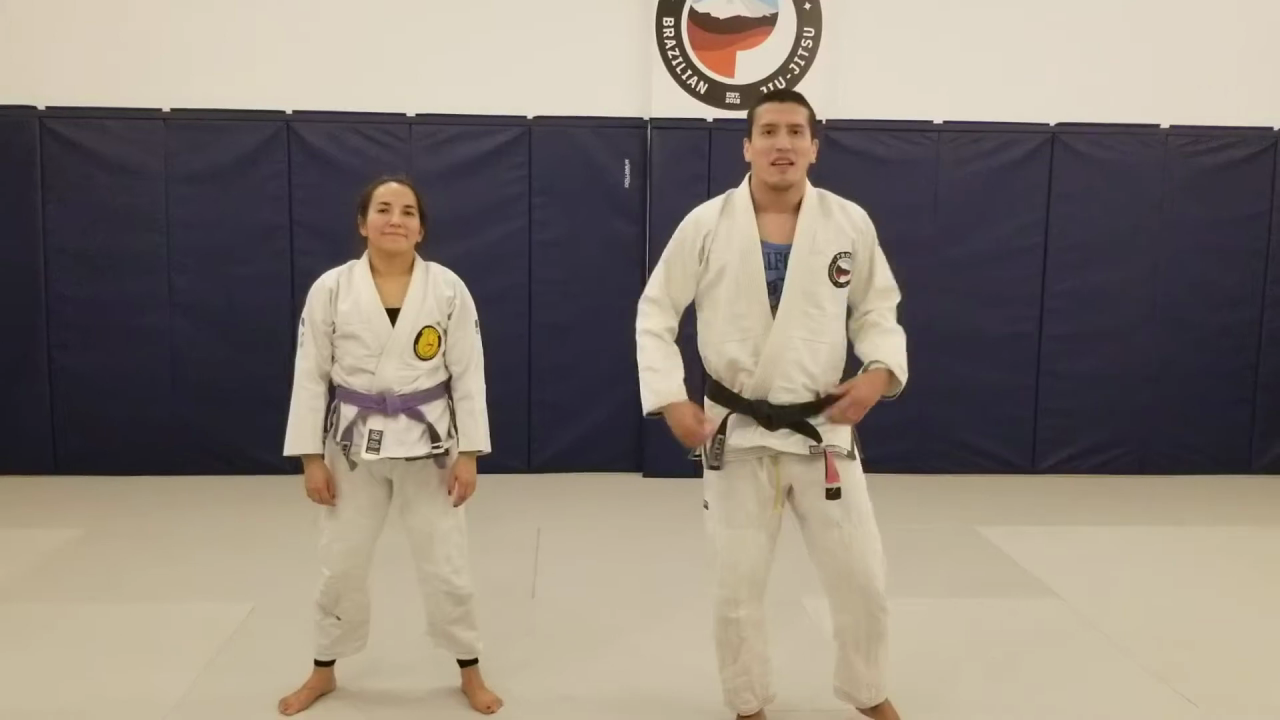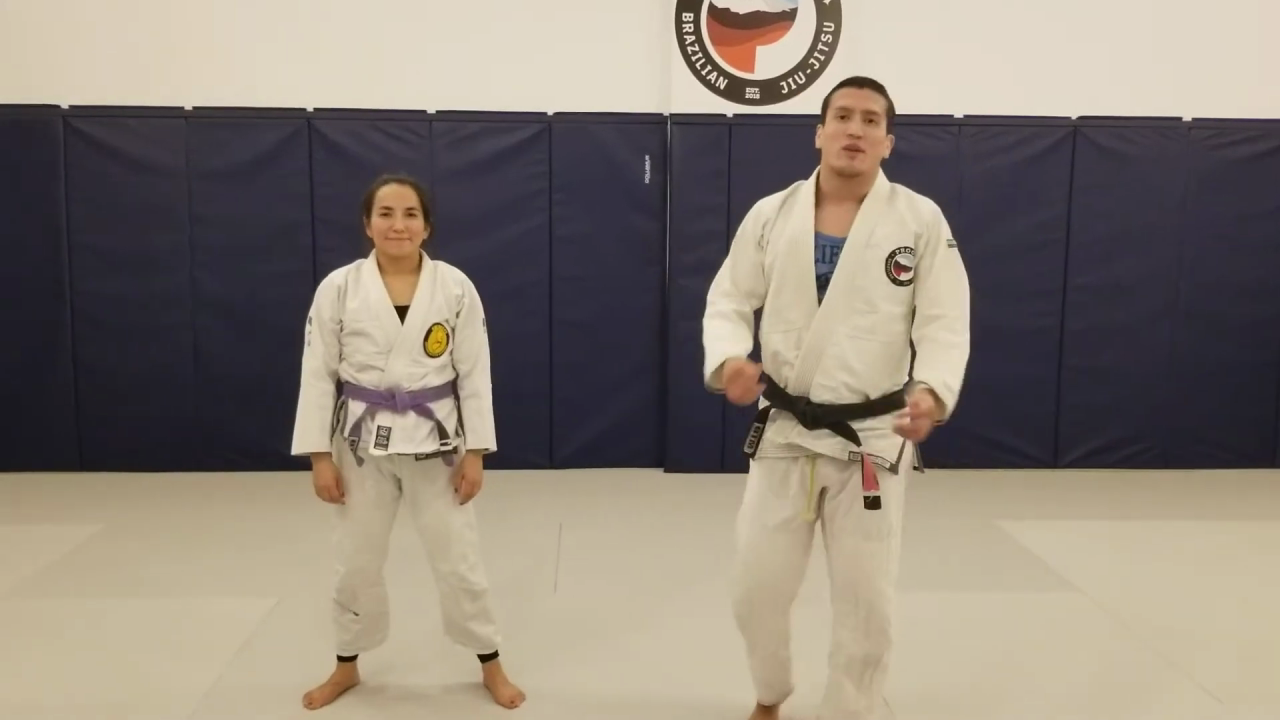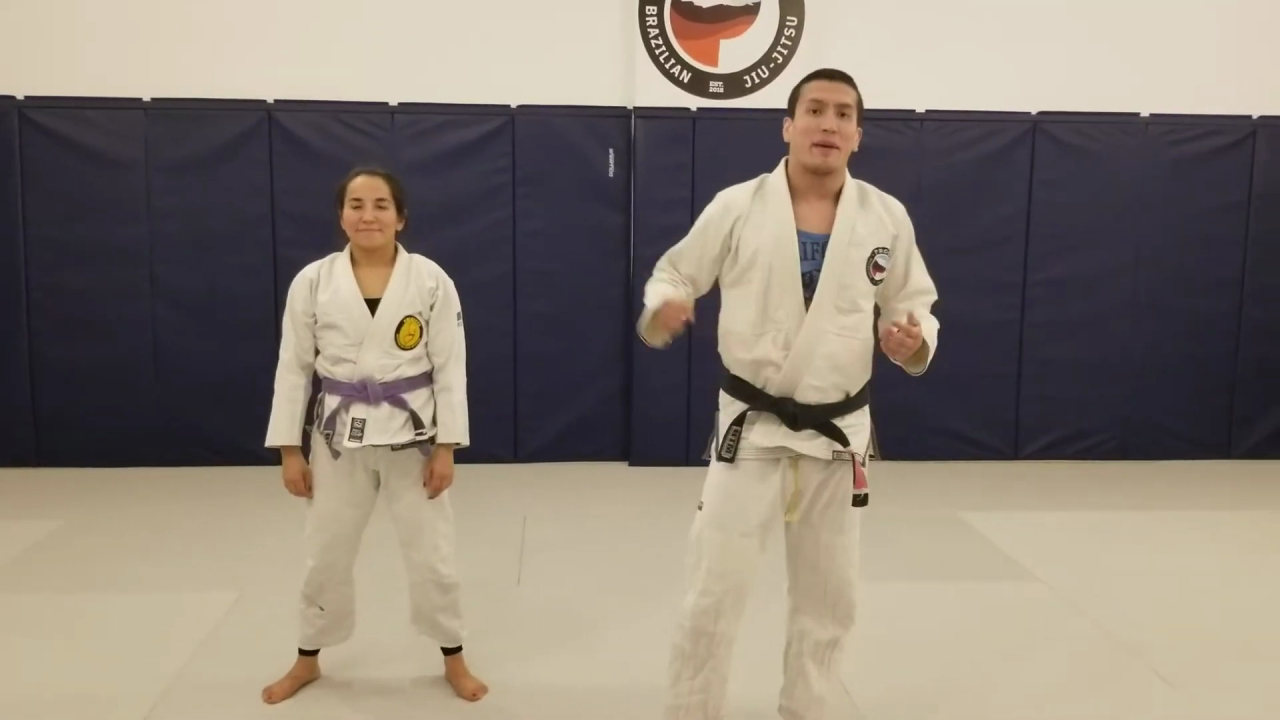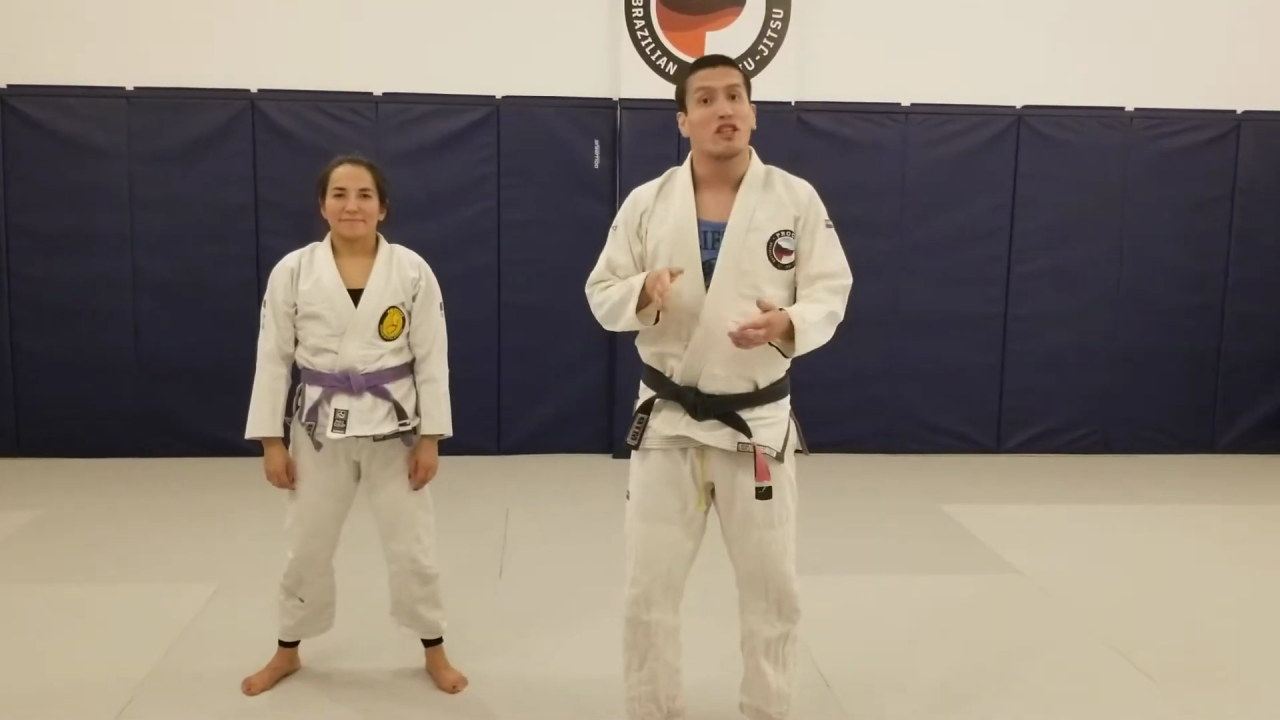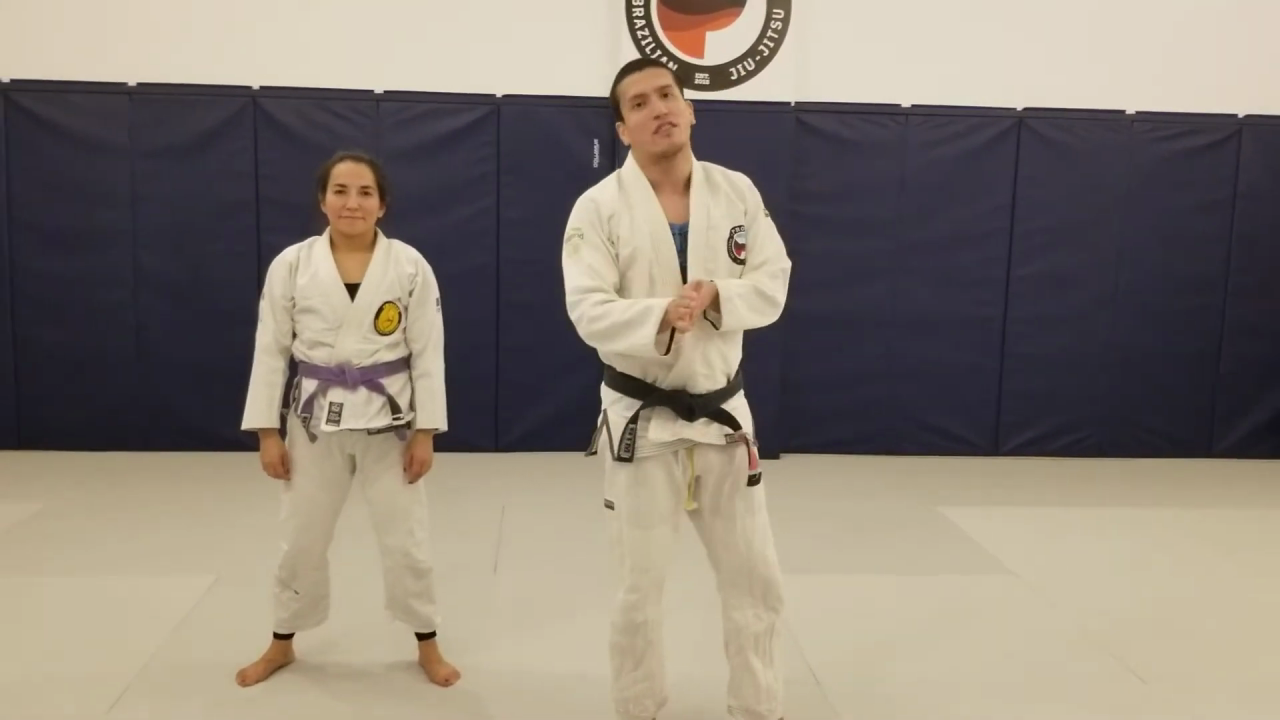
dt=1s
person 1, frame 1
left shoulder: (850, 222)
right shoulder: (705, 224)
left elbow: (879, 310)
right elbow: (656, 314)
left wrist: (882, 370)
right wrist: (670, 399)
left hip: (824, 430)
right hip: (735, 432)
left knee: (861, 580)
right knee: (737, 587)
person 1, frame 2
left shoulder: (920, 219)
right shoulder: (770, 214)
left elbow: (945, 321)
right elbow: (725, 304)
left wrist: (930, 393)
right wrist: (725, 361)
left hip: (873, 436)
right hip: (784, 430)
left knee: (865, 603)
right knee: (756, 588)
person 1, frame 3
left shoulder: (887, 216)
right shoulder: (736, 207)
left elbow: (910, 302)
right elbow: (679, 278)
left wrist: (917, 341)
right wrist: (660, 307)
left hip: (839, 433)
right hip: (753, 428)
left knee: (828, 595)
right knee: (713, 593)
person 1, frame 4
left shoulder: (796, 198)
right shoulder: (646, 202)
left elbow: (830, 295)
right elbow: (601, 296)
left wrist: (787, 324)
right wrist: (643, 294)
left hip: (757, 422)
right hip: (668, 421)
left knee: (771, 587)
right knee: (650, 586)
person 1, frame 5
left shoulder: (736, 191)
right shoulder: (598, 207)
left elbow: (772, 286)
right elbow: (590, 310)
left wrist: (714, 296)
right wrist: (664, 316)
left hip: (724, 413)
right hip: (642, 418)
left knee: (754, 579)
right knee: (640, 586)
person 2, frame 1
left shoulder: (448, 288)
right shoulder: (331, 289)
left elbow: (468, 375)
right elbow: (310, 375)
left wrist: (469, 453)
right wrist: (311, 457)
left hip: (427, 443)
right hip: (354, 444)
left knee: (445, 564)
right knee: (341, 563)
left ankle: (469, 671)
right ankle: (323, 671)
person 2, frame 2
left shoulder: (454, 286)
right shoulder: (338, 288)
left elbow: (474, 373)
right elbow: (318, 374)
left wrist: (474, 452)
right wrist: (319, 456)
left hip: (435, 441)
right hip: (363, 442)
left knee: (458, 558)
right knee: (356, 561)
left ankle: (490, 664)
right ankle: (346, 666)
person 2, frame 3
left shoulder: (430, 279)
right shoulder: (312, 281)
left elbow: (450, 367)
right elbow: (293, 367)
left wrist: (446, 447)
right wrist: (290, 449)
left hip: (411, 434)
right hip: (339, 436)
left knee: (431, 552)
right knee: (325, 553)
left ankle: (453, 658)
right ankle: (307, 659)
person 2, frame 4
left shoulder: (412, 270)
right shoulder: (292, 271)
left elbow: (431, 358)
right elbow: (273, 358)
left wrist: (430, 438)
right wrist: (271, 441)
left hip: (394, 426)
right hip: (320, 427)
left knee: (412, 544)
right knee: (306, 545)
left ankle: (434, 650)
right ankle: (287, 651)
person 2, frame 5
left shoulder: (410, 266)
right shoulder: (291, 264)
left elbow: (428, 353)
right elbow: (270, 351)
left wrist: (426, 432)
right wrist: (267, 432)
left hip: (389, 420)
right hip: (316, 419)
left knee: (406, 539)
right knee: (301, 538)
left ankle: (427, 644)
right ankle: (282, 643)
